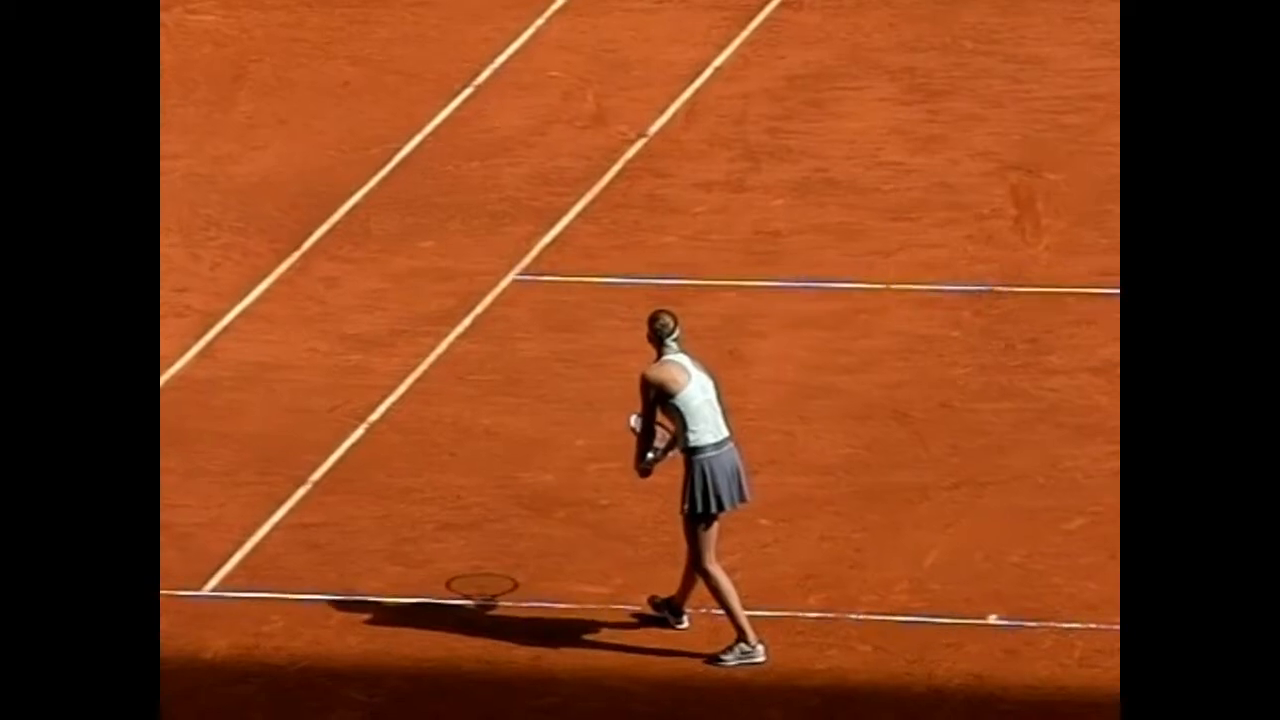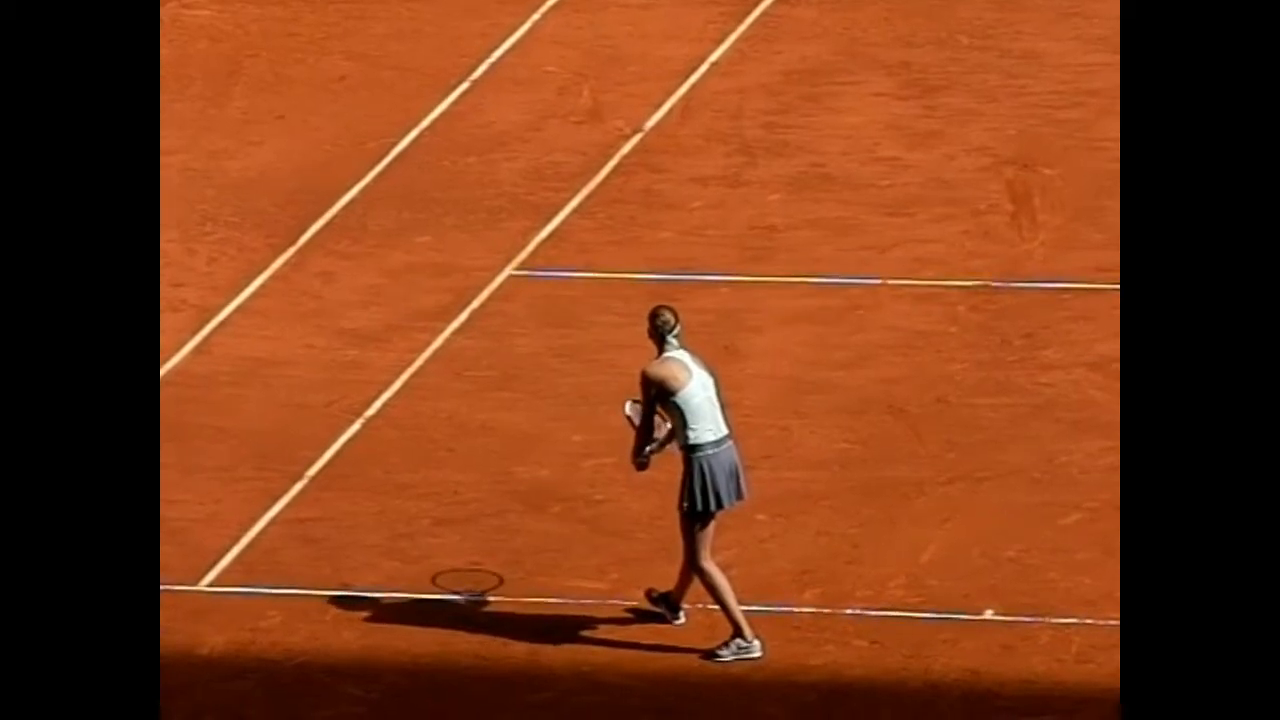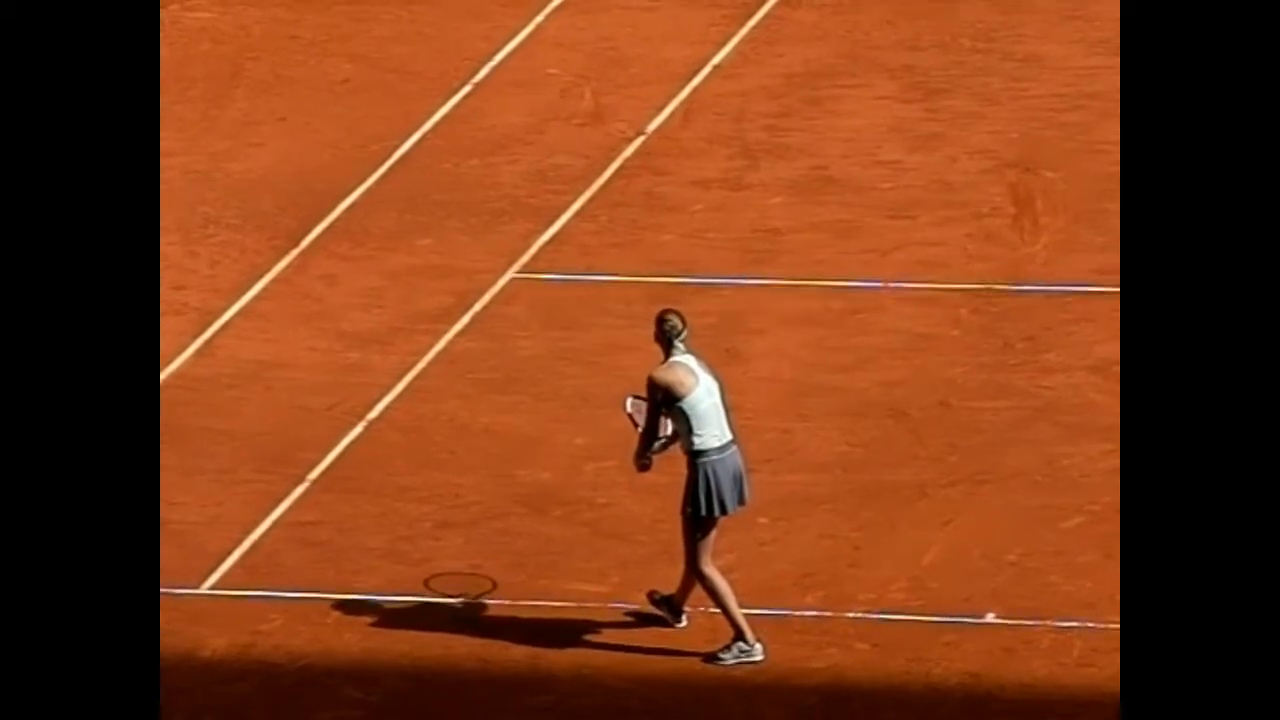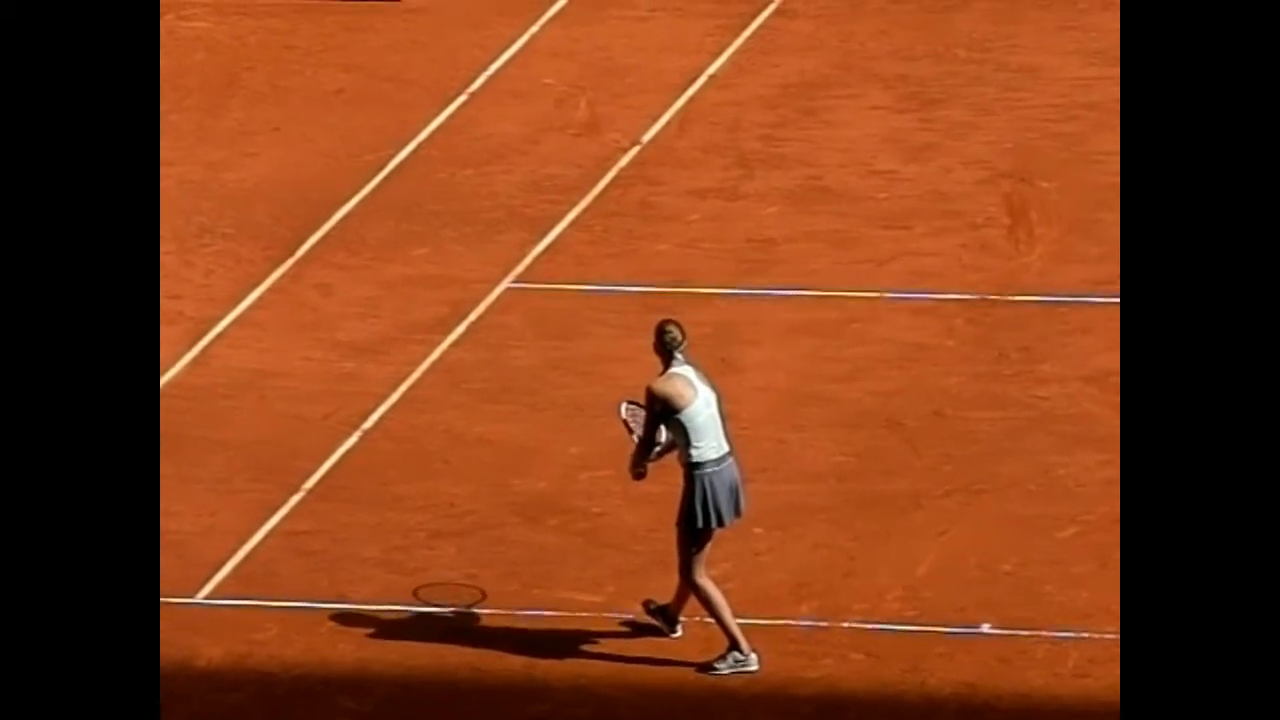
dt=0.7s
person 1, frame 1
left shoulder: (653, 374)
right shoulder: (693, 364)
left elbow: (647, 428)
left wrist: (640, 462)
right wrist: (661, 454)
left hip: (705, 464)
right hip: (725, 454)
left knee: (705, 562)
right knee: (696, 543)
left ankle: (749, 642)
right ankle: (676, 607)
person 1, frame 2
left shoulder: (654, 371)
right shoulder: (693, 360)
left elbow: (646, 425)
left wrist: (638, 456)
right wrist: (658, 447)
left hip: (704, 462)
right hip: (724, 452)
left knee: (699, 559)
right knee: (693, 539)
left ankle: (745, 638)
right ankle: (674, 602)
person 1, frame 3
left shoulder: (660, 377)
right shoulder: (698, 364)
left elbow: (650, 430)
left wrist: (641, 457)
right wrist: (661, 447)
left hip: (708, 467)
right hip: (727, 458)
left knee: (700, 564)
right knee: (696, 544)
left ankle: (747, 641)
right ankle: (676, 605)
person 1, frame 4
left shoulder: (659, 387)
right shoulder: (696, 375)
left elbow: (647, 442)
left wrist: (636, 465)
right wrist: (657, 456)
left hip: (705, 479)
right hip: (724, 469)
left knee: (693, 574)
right knee: (691, 557)
left ankle: (742, 652)
right ankle: (671, 615)
